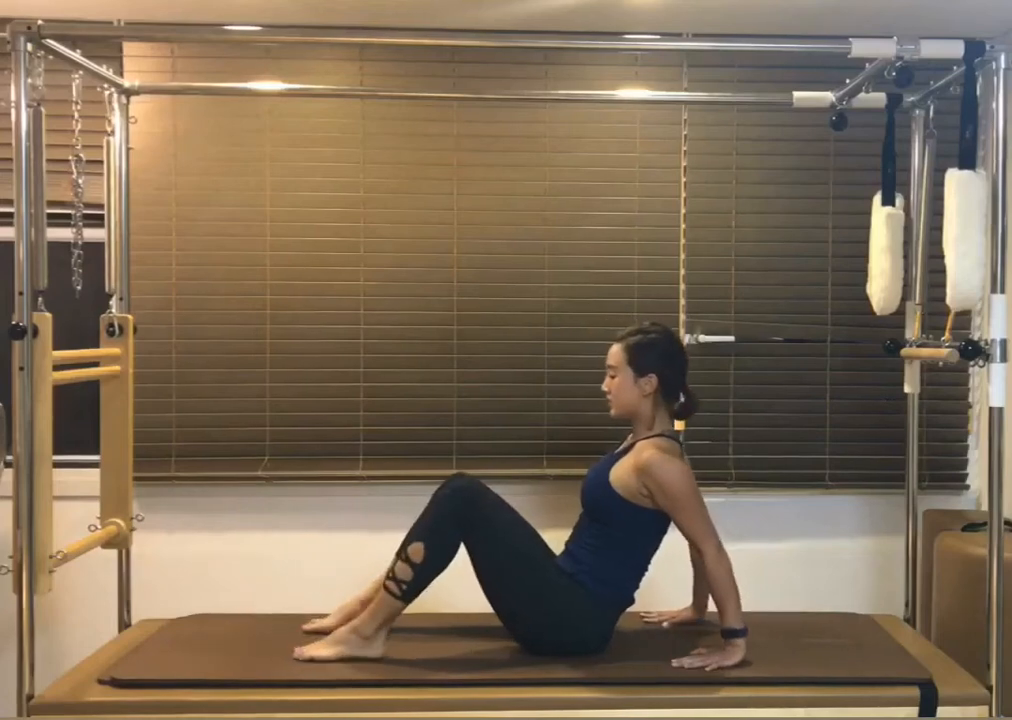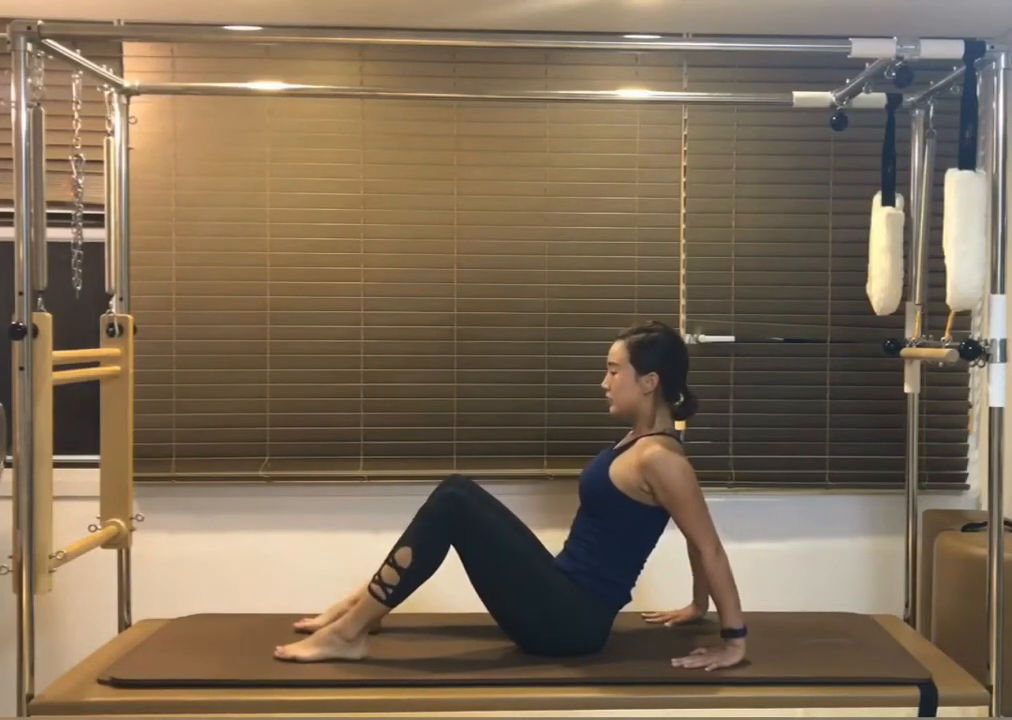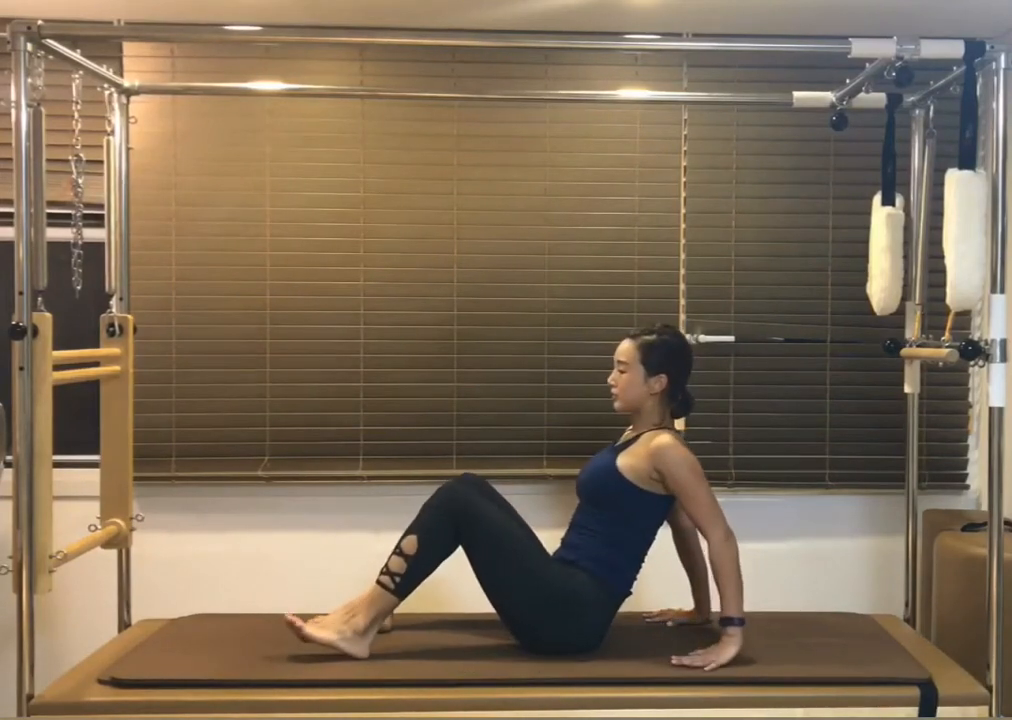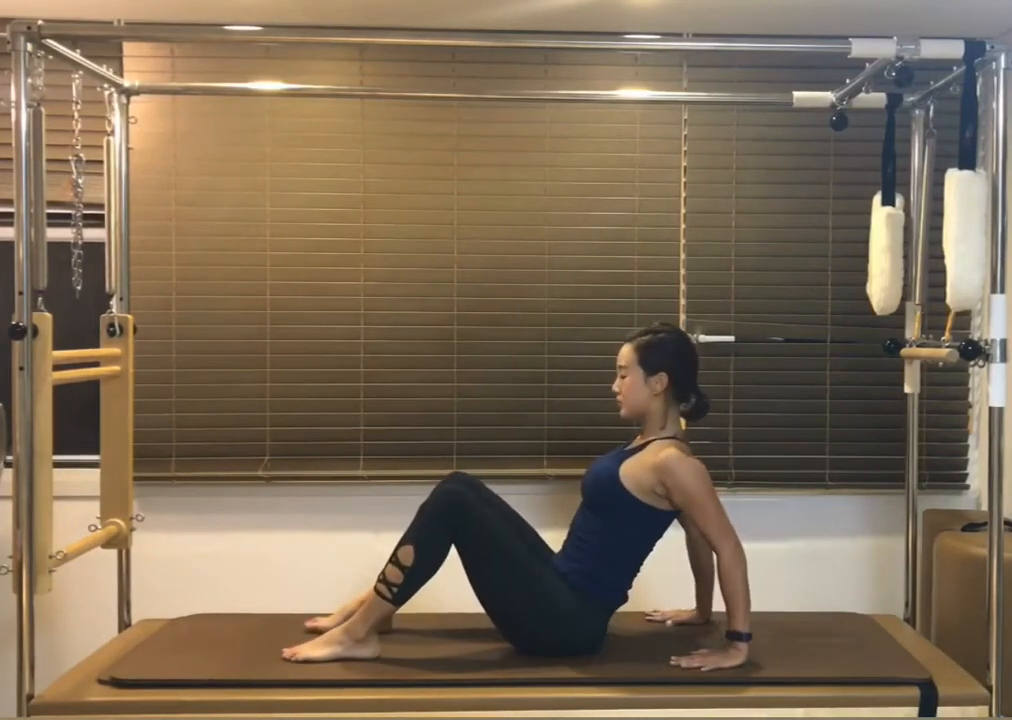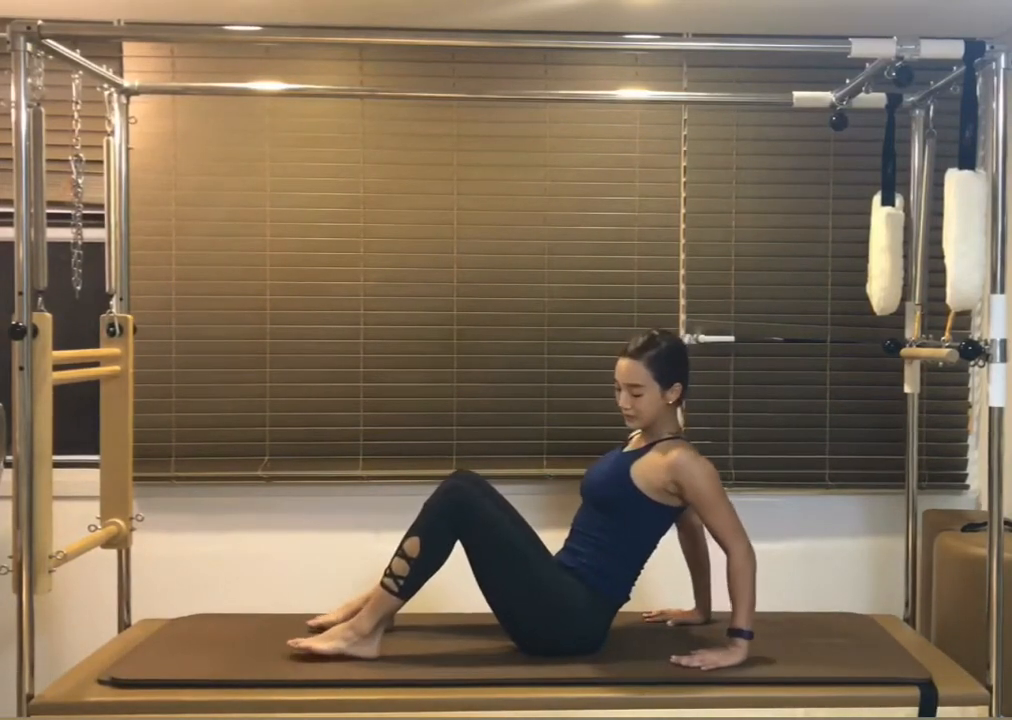
dt=1s
person 1, frame 1
left shoulder: (655, 461)
right shoulder: (645, 442)
left elbow: (711, 549)
right elbow: (698, 537)
left wrist: (734, 640)
right wrist: (697, 607)
left hip: (570, 623)
right hip: (564, 597)
left knee: (461, 500)
right knee: (459, 491)
left ankle: (366, 631)
right ankle: (371, 603)
person 1, frame 2
left shoulder: (659, 458)
right shoulder: (642, 439)
left elbow: (710, 548)
right elbow: (694, 537)
left wrist: (734, 640)
right wrist: (697, 606)
left hip: (569, 621)
right hip: (561, 596)
left knee: (451, 509)
right knee: (458, 492)
left ankle: (347, 634)
right ankle: (365, 603)
person 1, frame 3
left shoulder: (663, 449)
right shoulder: (637, 438)
left elbow: (721, 537)
right elbow: (684, 529)
left wrist: (731, 633)
right wrist: (700, 610)
left hip: (571, 615)
right hip: (561, 596)
left knee: (453, 502)
right knee: (468, 488)
left ankle: (359, 627)
right ankle: (374, 602)
person 1, frame 4
left shoulder: (671, 462)
right shoulder: (648, 444)
left elbow: (729, 549)
right elbow: (697, 534)
left wrist: (738, 643)
right wrist: (702, 612)
left hip: (565, 621)
right hip: (559, 591)
left knee: (451, 505)
right knee: (460, 487)
left ankle: (358, 635)
right ankle: (375, 604)
person 1, frame 5
left shoulder: (681, 463)
right shoulder: (640, 440)
left elbow: (739, 548)
right elbow: (690, 529)
left wrist: (738, 642)
right wrist: (700, 610)
left hip: (569, 619)
right hip: (560, 595)
left knee: (456, 501)
right knee: (465, 484)
left ankle: (363, 630)
right ankle: (377, 602)
